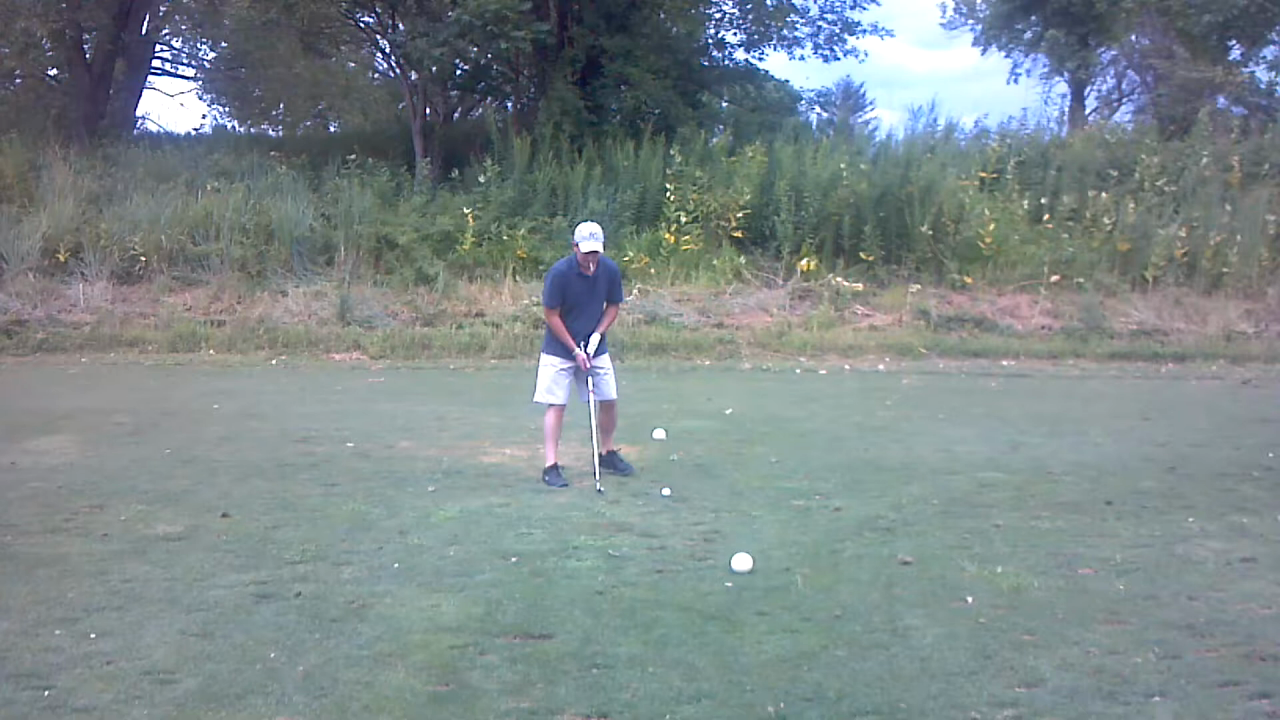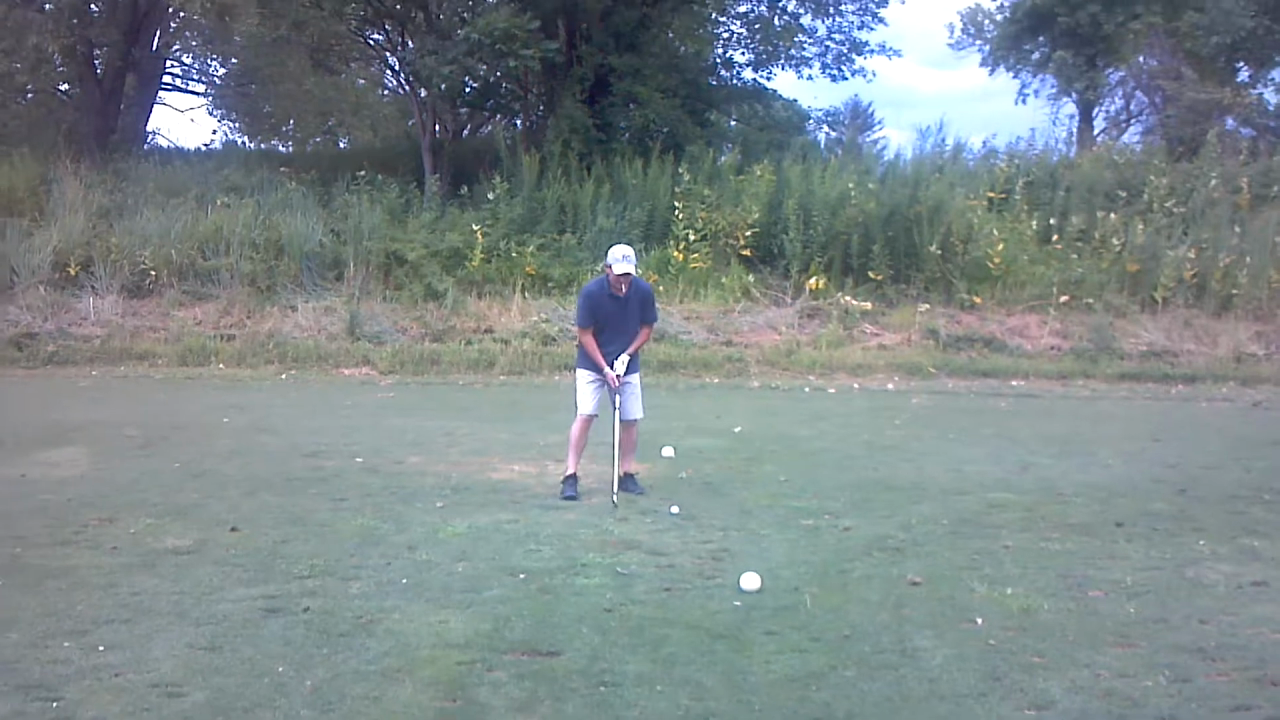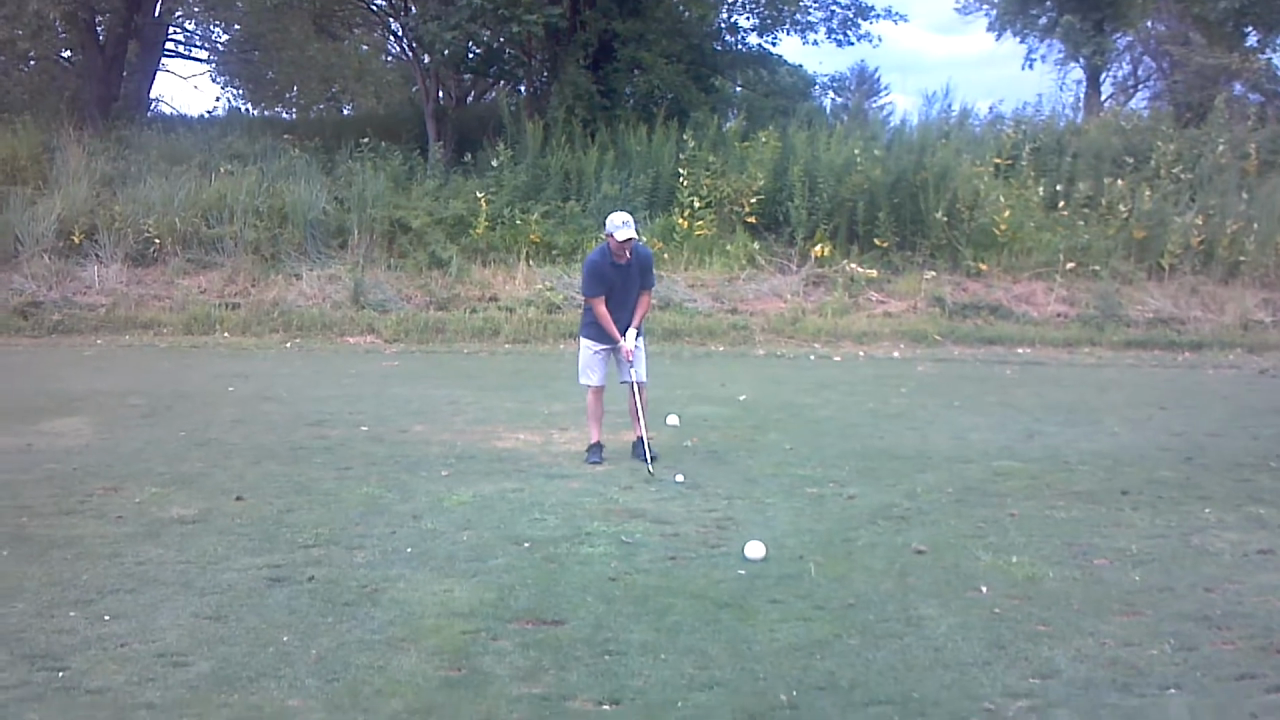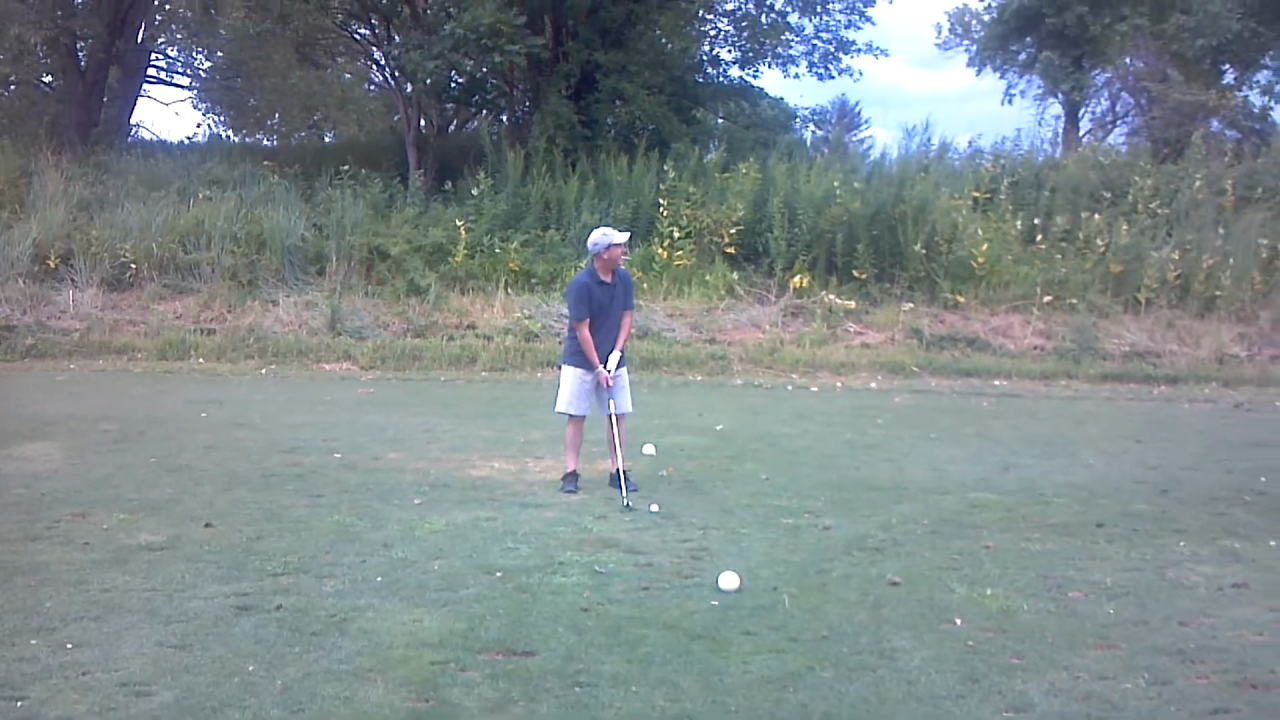
dt=0.4s
person 1, frame 1
left shoulder: (610, 270)
right shoulder: (559, 272)
left elbow: (613, 306)
right elbow: (551, 316)
left wrist: (597, 335)
right wrist: (574, 350)
left hip: (595, 347)
right hip: (560, 350)
left knee: (609, 401)
right knee: (556, 405)
left ankle: (608, 454)
right ankle: (551, 466)
person 1, frame 2
left shoulder: (643, 291)
right shoulder: (590, 292)
left elbow: (646, 328)
right elbow: (585, 335)
left wrist: (626, 356)
right wrist: (605, 368)
left hip: (627, 365)
right hip: (591, 365)
left knee: (629, 420)
right knee: (585, 416)
left ankle: (627, 475)
right ankle: (570, 476)
person 1, frame 3
left shoulder: (644, 256)
right shoulder: (594, 262)
left elbow: (645, 295)
right elbow: (598, 307)
left wrist: (632, 330)
right wrist: (618, 340)
left hip: (630, 331)
right hip: (597, 333)
left knee: (638, 384)
right knee: (595, 387)
left ankle: (640, 441)
right ankle: (595, 444)
person 1, frame 4
left shoulder: (624, 279)
right shoulder: (581, 284)
left elbow: (626, 317)
right elbow: (581, 330)
left wrist: (616, 353)
right wrist: (597, 367)
left hip: (614, 360)
right hip: (581, 362)
left knee: (618, 415)
right knee: (576, 416)
left ankle: (617, 471)
right ankle: (570, 473)
